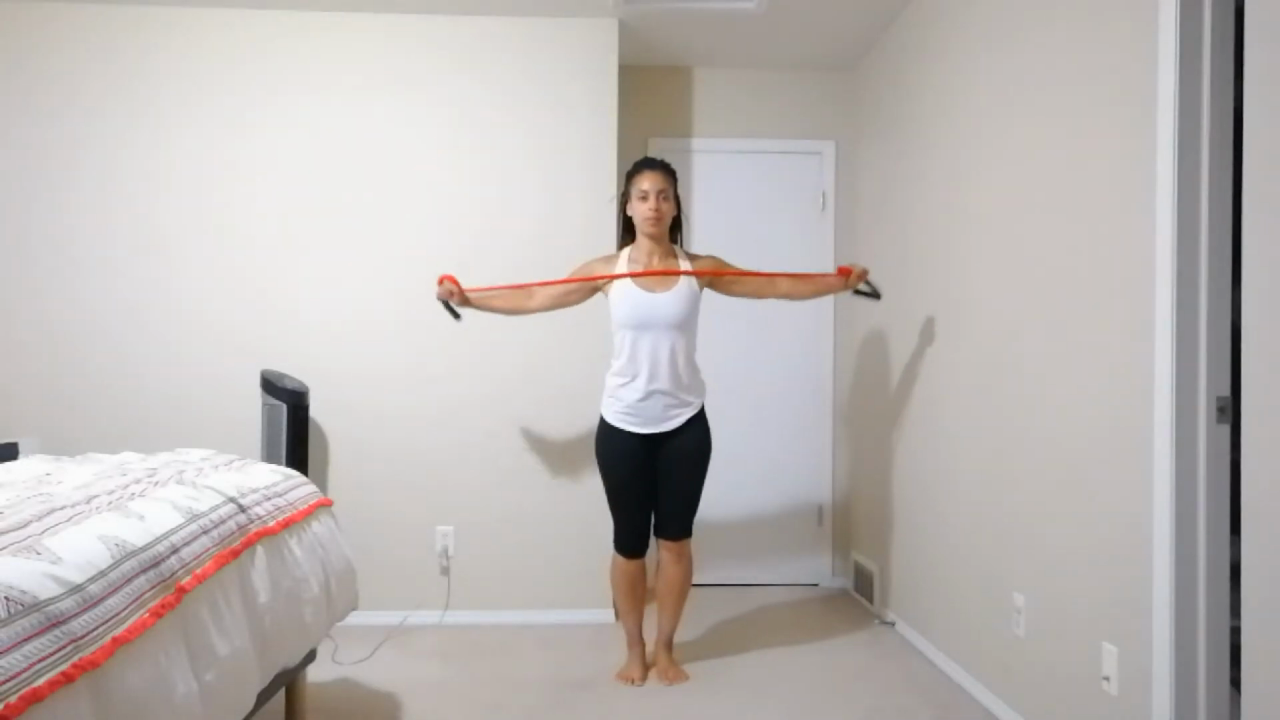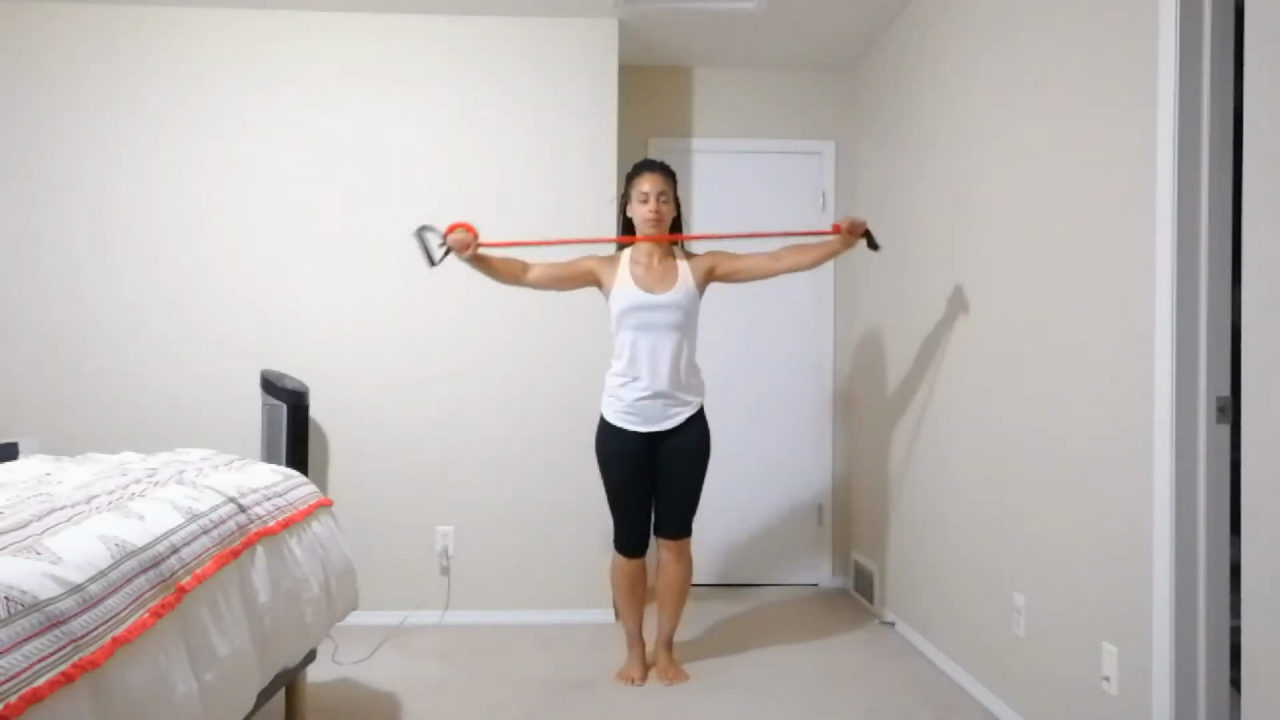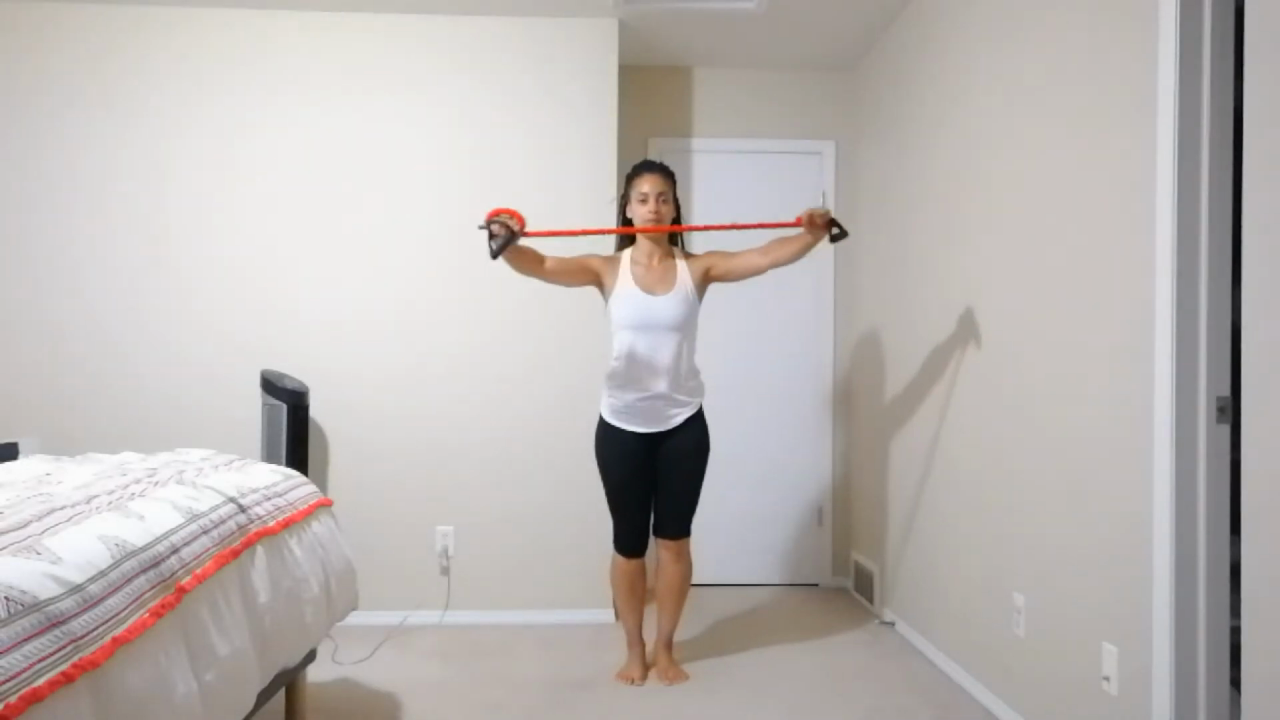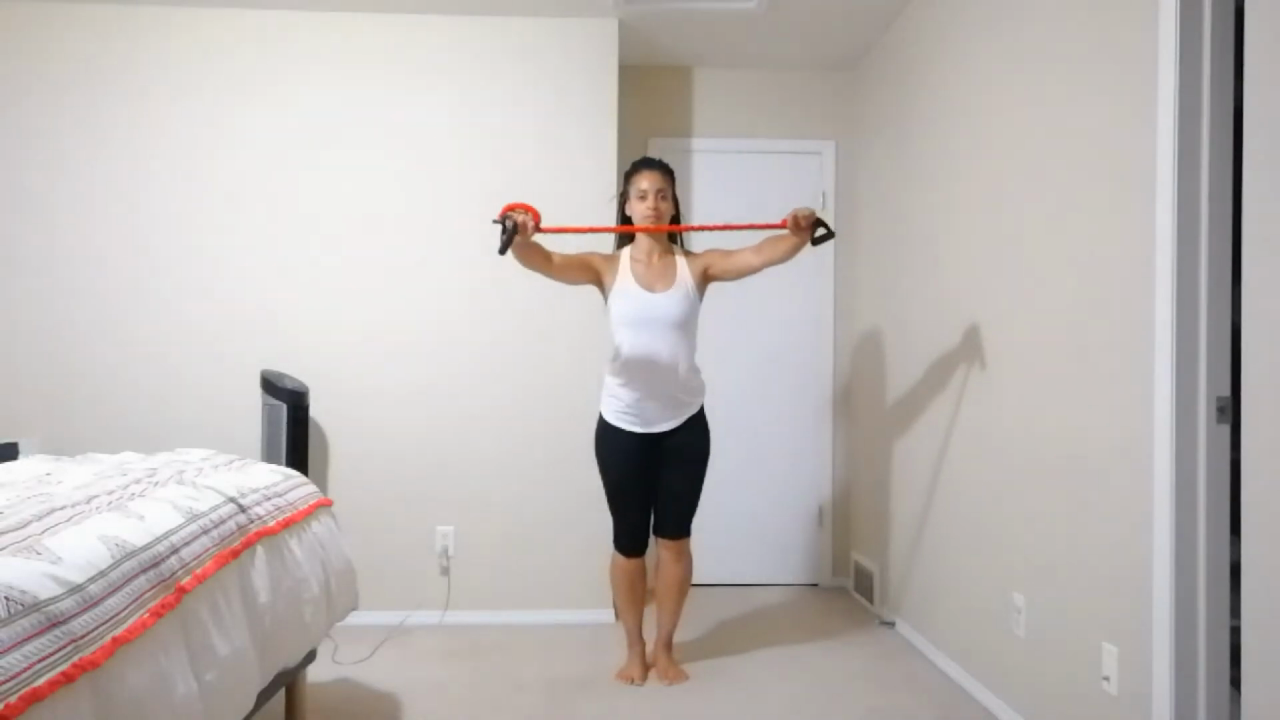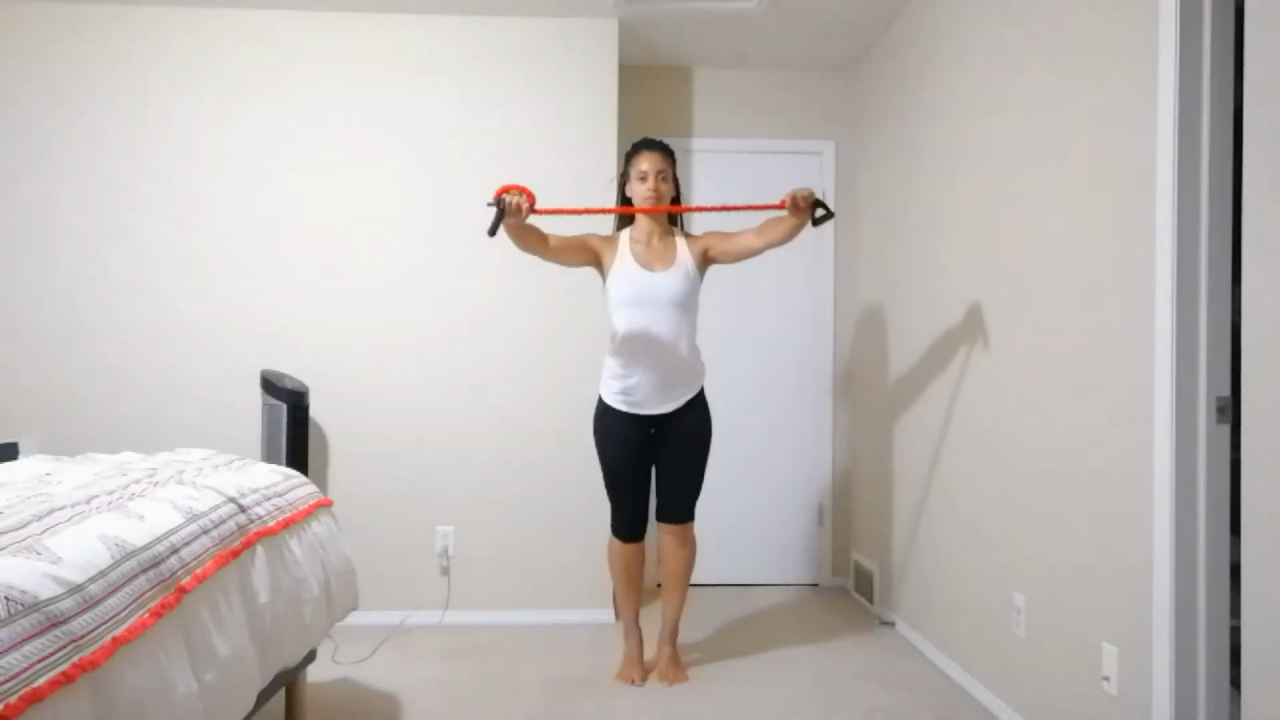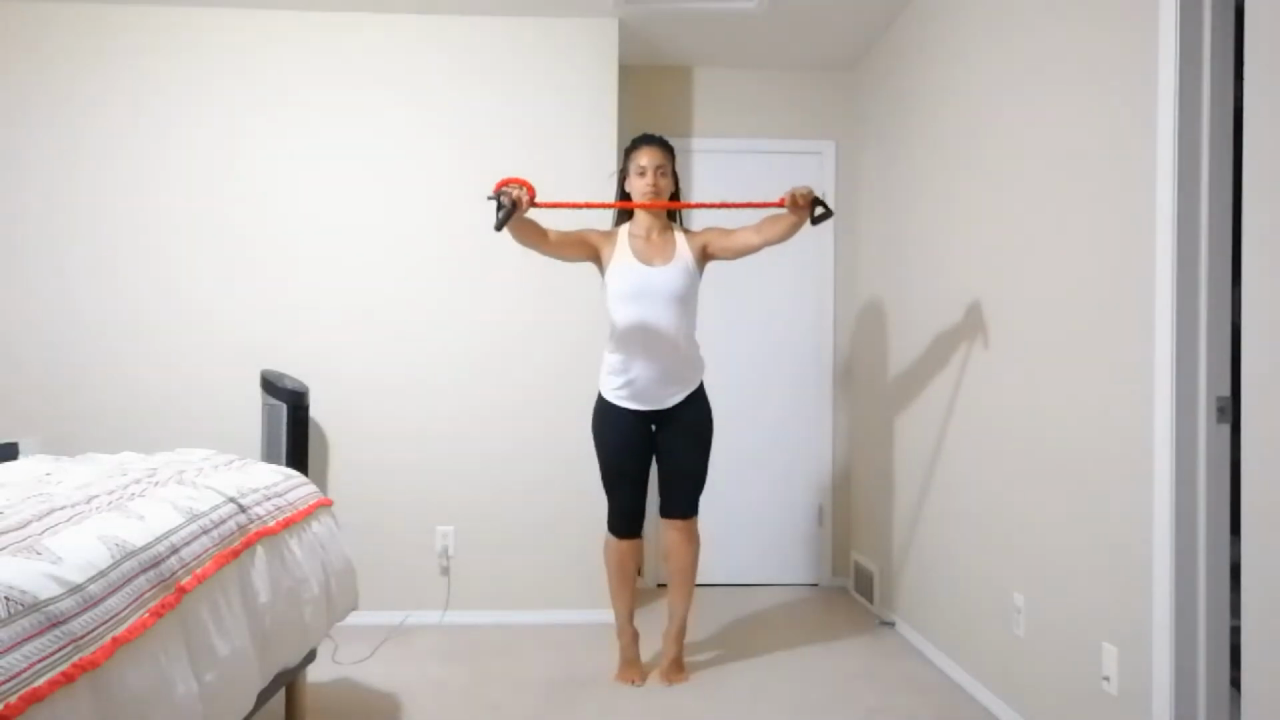
dt=0.3s
person 1, frame 1
left shoulder: (699, 268)
right shoulder: (606, 270)
left elbow: (774, 286)
right elbow: (533, 298)
left wrist: (838, 284)
right wrist: (468, 299)
left hip: (684, 426)
right hip: (623, 427)
left knee: (675, 540)
right knee: (629, 543)
left ankle: (665, 648)
right ankle: (634, 649)
person 1, frame 2
left shoulder: (700, 267)
right shoulder: (606, 268)
left elbow: (780, 261)
right elbow: (527, 274)
left wrist: (841, 243)
right wrist: (473, 256)
left hip: (683, 425)
right hip: (623, 426)
left knee: (675, 540)
right knee: (629, 543)
left ankle: (665, 648)
right ankle: (633, 650)
person 1, frame 3
left shoulder: (698, 268)
right shoulder: (606, 269)
left elbow: (768, 257)
right elbow: (538, 266)
left wrist: (813, 234)
right wrist: (508, 243)
left hip: (683, 425)
right hip: (622, 426)
left knee: (674, 540)
right knee: (628, 543)
left ankle: (664, 648)
right ankle: (634, 649)
person 1, frame 4
left shoulder: (697, 266)
right shoulder: (606, 267)
left elbow: (762, 255)
right elbow: (545, 263)
left wrist: (799, 236)
right wrist: (520, 240)
left hip: (684, 424)
right hip: (622, 425)
left knee: (674, 539)
right knee: (629, 541)
left ankle: (664, 647)
right ankle: (634, 648)
person 1, frame 5
left shoulder: (698, 248)
right shoulder: (605, 249)
left elbow: (763, 238)
right elbow: (541, 245)
left wrist: (799, 215)
right wrist: (514, 221)
left hip: (685, 407)
right hip: (621, 408)
left knee: (677, 523)
right knee: (627, 527)
left ankle: (669, 644)
right ankle: (631, 645)
person 1, frame 6
left shoulder: (697, 243)
right shoulder: (604, 244)
left elbow: (760, 235)
right elbow: (541, 239)
left wrist: (798, 214)
right wrist: (516, 216)
left hip: (684, 402)
right hip: (621, 403)
left knee: (681, 517)
right knee: (624, 523)
left ankle: (675, 642)
right ankle: (627, 643)
